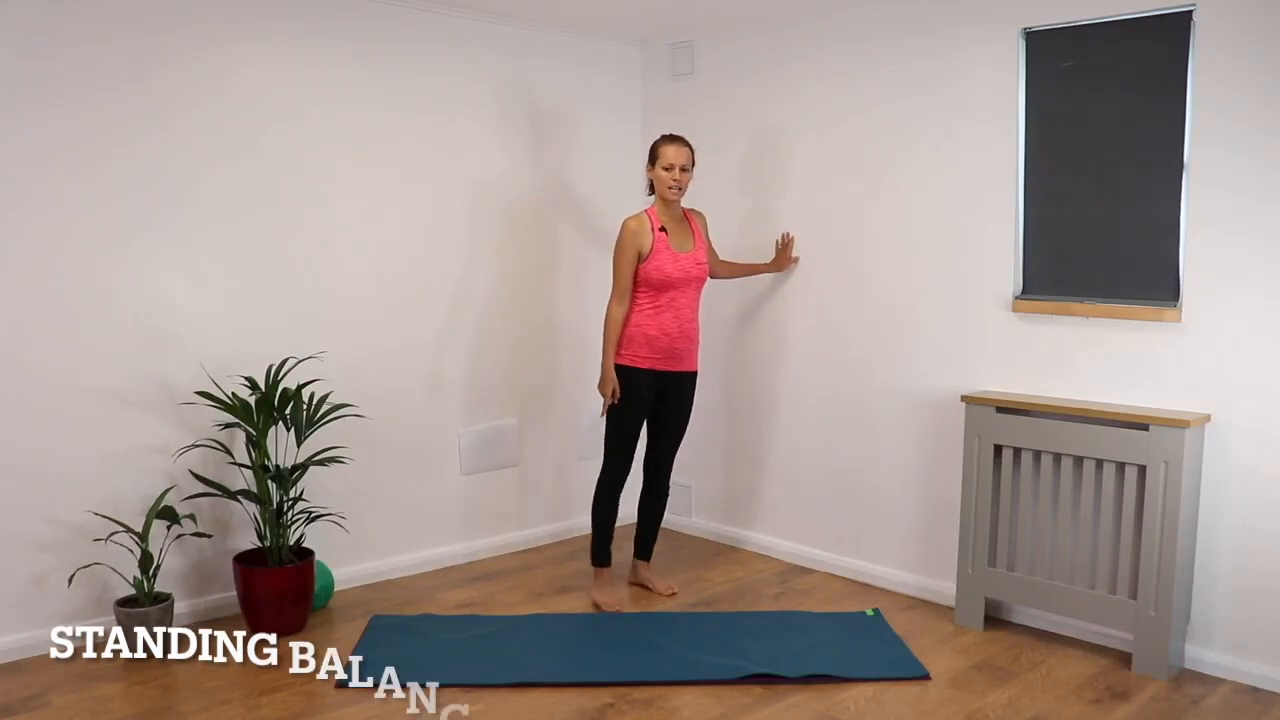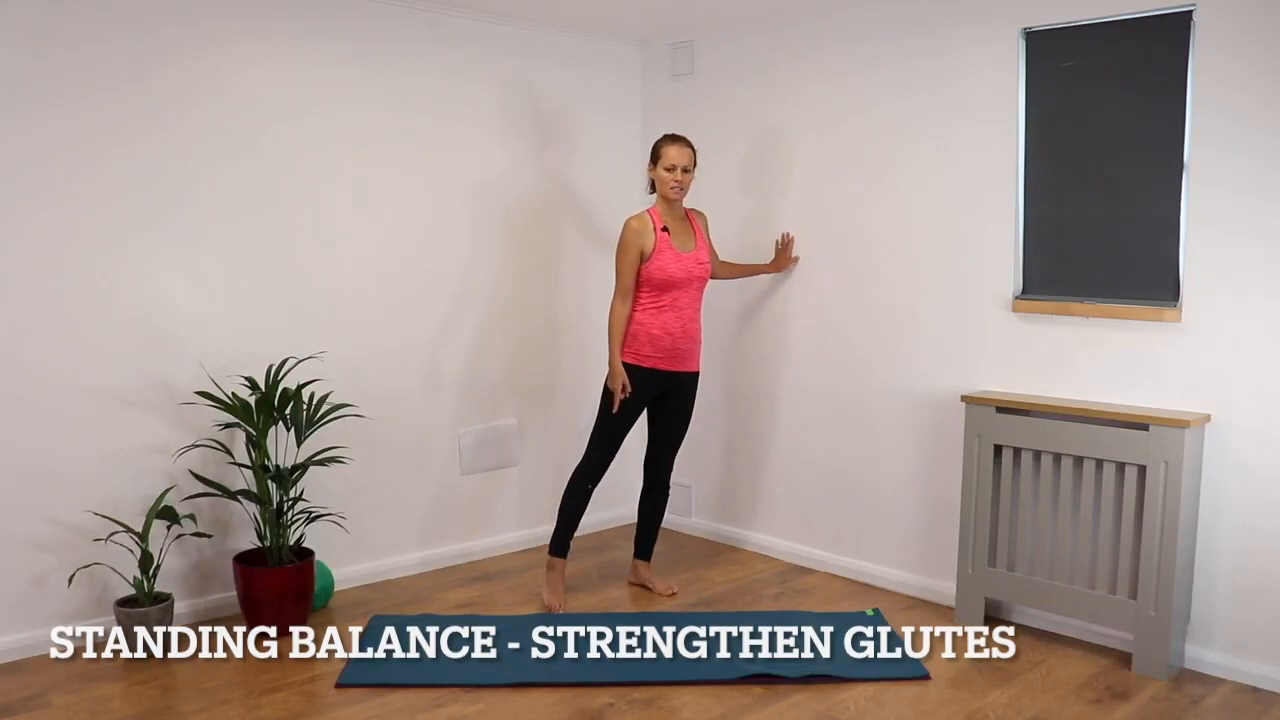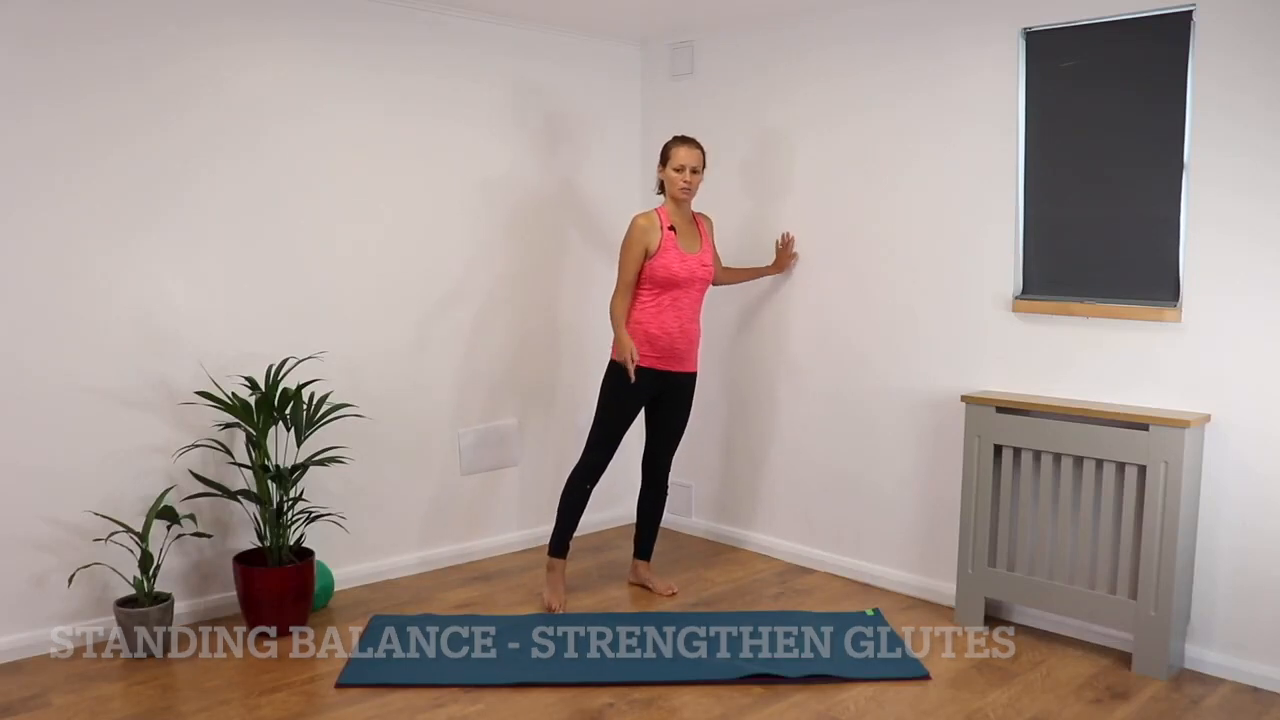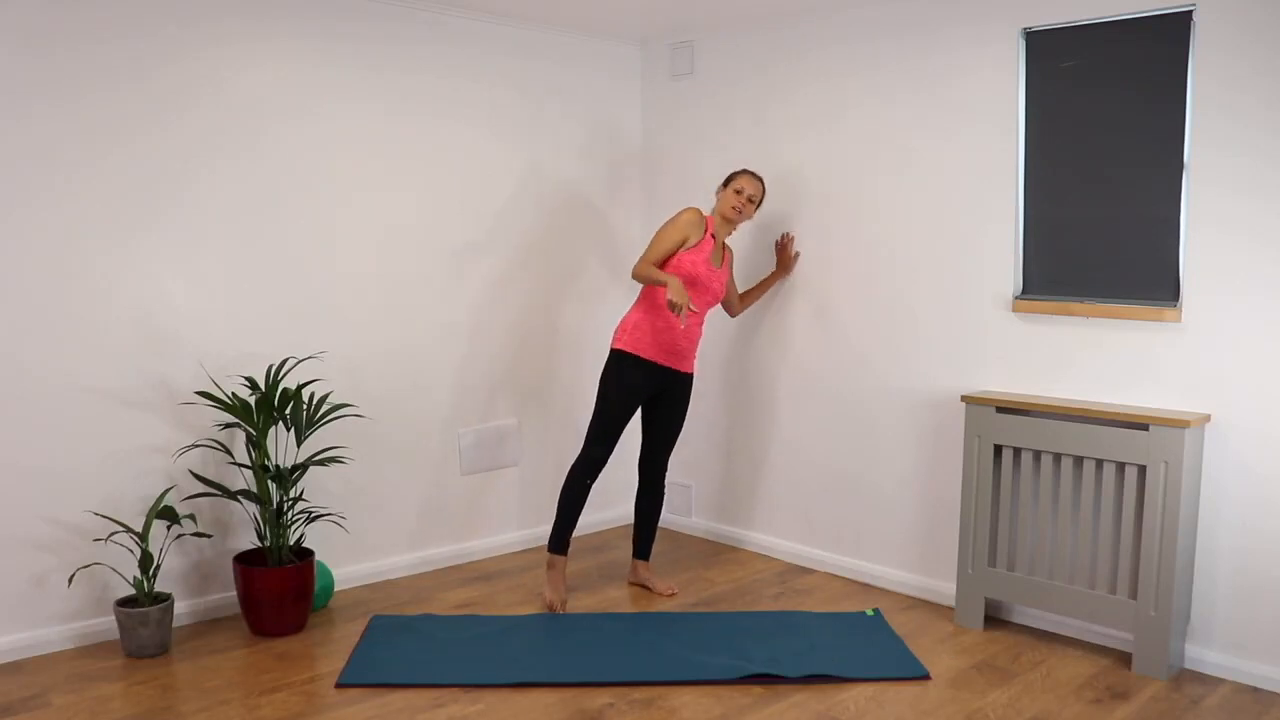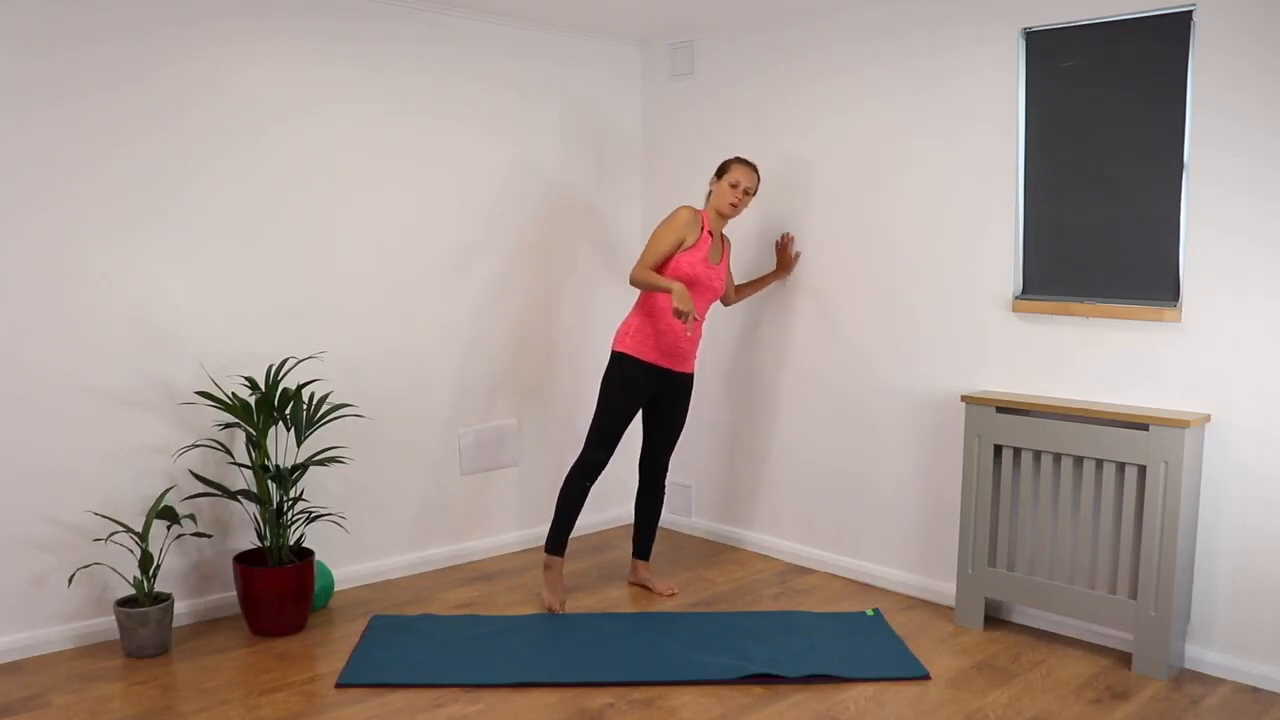
dt=0.7s
person 1, frame 1
left shoulder: (697, 221)
right shoulder: (636, 228)
left elbow: (713, 268)
right elbow: (619, 300)
left wrist: (771, 265)
right wrist: (608, 366)
left hip: (682, 367)
right hip: (638, 365)
left knee: (660, 470)
right knee: (617, 468)
left ankle: (642, 565)
right ankle: (602, 573)
person 1, frame 2
left shoulder: (698, 221)
right shoulder: (638, 228)
left elbow: (713, 268)
right elbow: (622, 300)
left wrist: (770, 267)
right wrist: (615, 364)
left hip: (684, 368)
right hip: (639, 364)
left knee: (660, 470)
right knee: (596, 462)
left ankle: (641, 566)
right ankle: (556, 565)
person 1, frame 3
left shoulder: (704, 225)
right shoulder: (645, 225)
left elbow: (714, 275)
right elbow: (622, 294)
left wrist: (772, 268)
right wrist: (622, 337)
left hip: (681, 368)
right hip: (638, 363)
left knee: (658, 468)
right knee: (594, 461)
left ankle: (641, 565)
right ankle: (556, 567)
person 1, frame 4
left shoulder: (726, 255)
right shoulder: (691, 221)
left elbow: (735, 307)
right elbow: (640, 268)
left wrist: (778, 275)
right wrist: (672, 281)
left hip: (678, 370)
right hip: (635, 355)
left knee: (655, 468)
right knee: (594, 456)
left ankle: (640, 566)
right ankle: (555, 564)
person 1, frame 5
left shoulder: (725, 244)
right shoulder: (686, 219)
left elbow: (728, 297)
right elbow: (638, 273)
left wrist: (777, 274)
right wrist: (674, 287)
left hip: (679, 370)
right hip: (636, 357)
left knee: (655, 468)
right knee: (595, 457)
left ankle: (640, 566)
right ankle: (552, 563)
